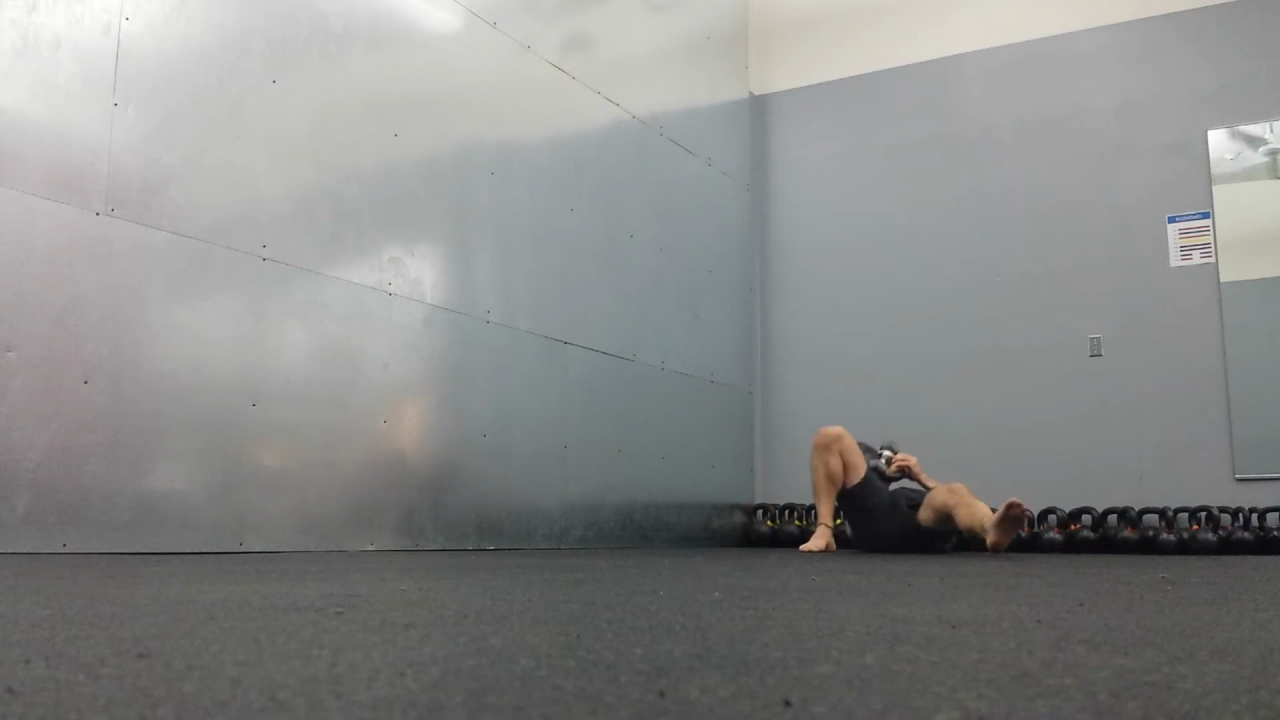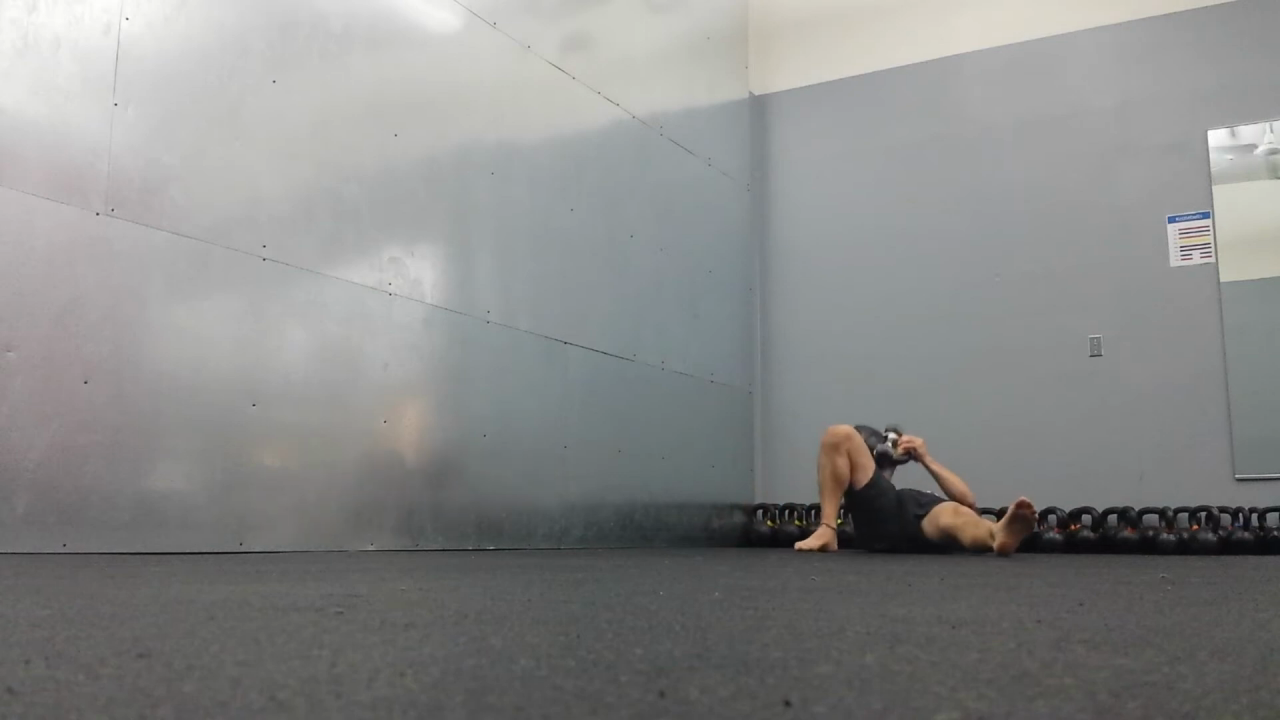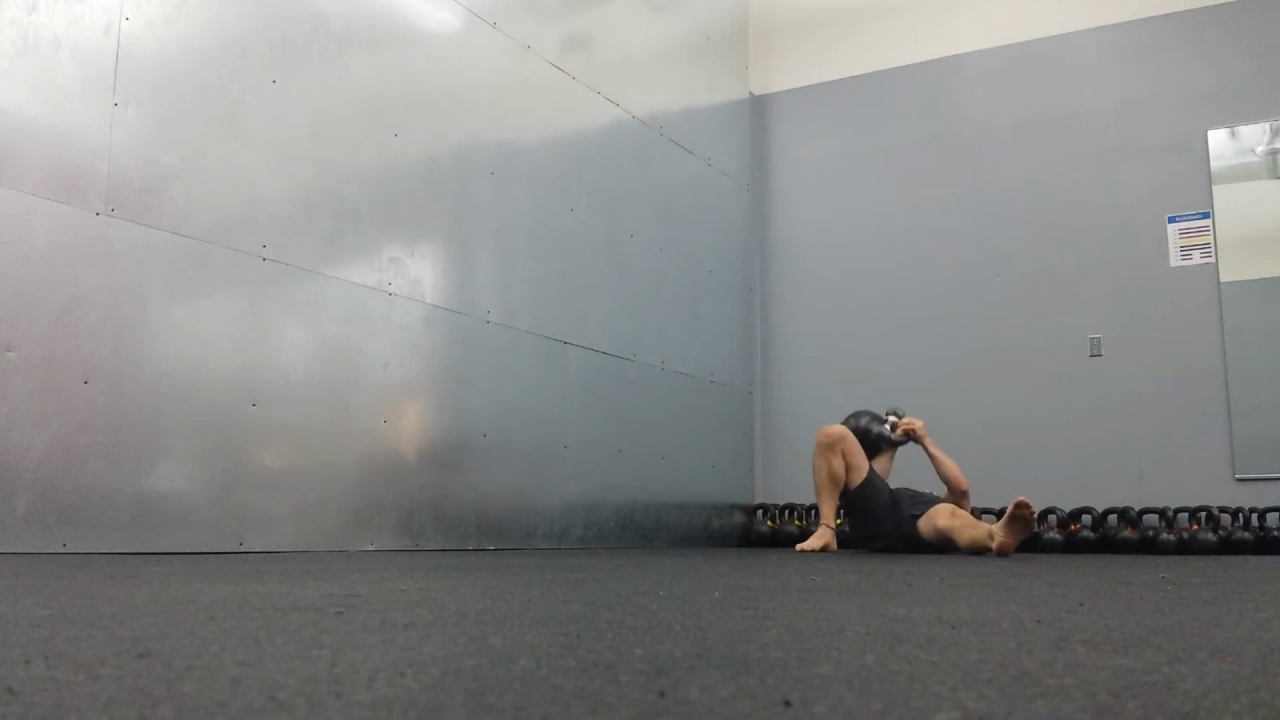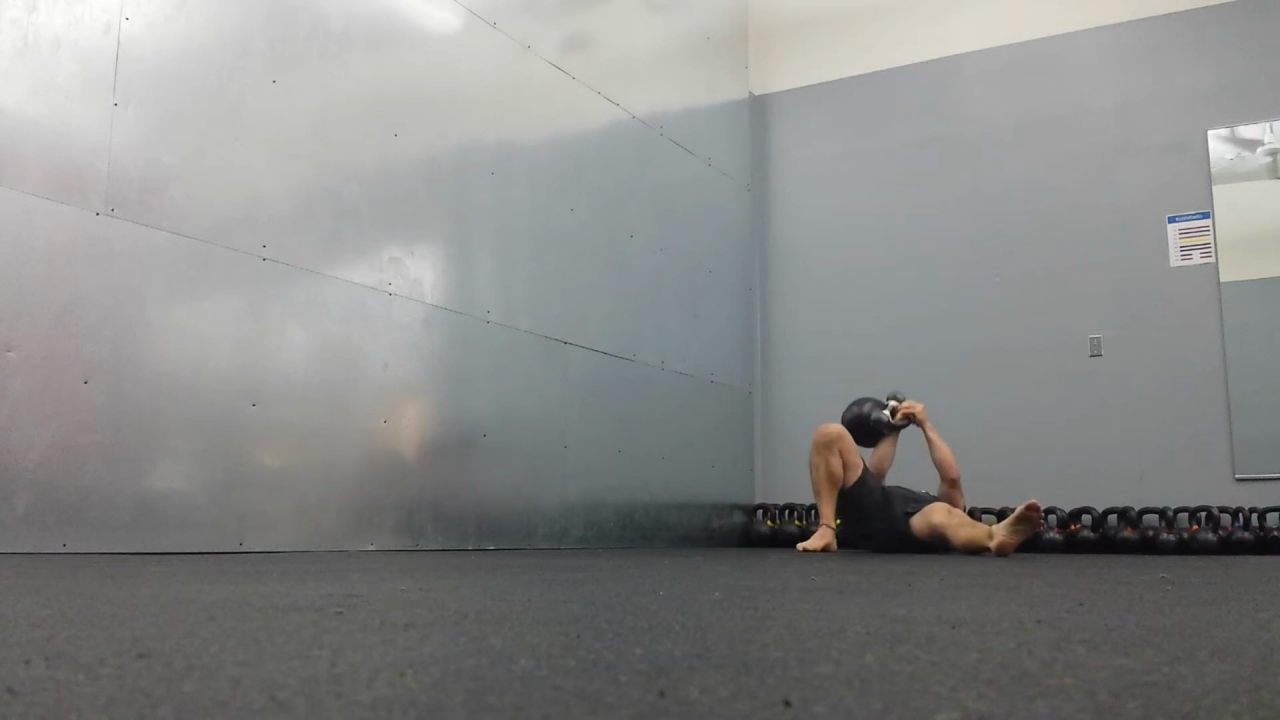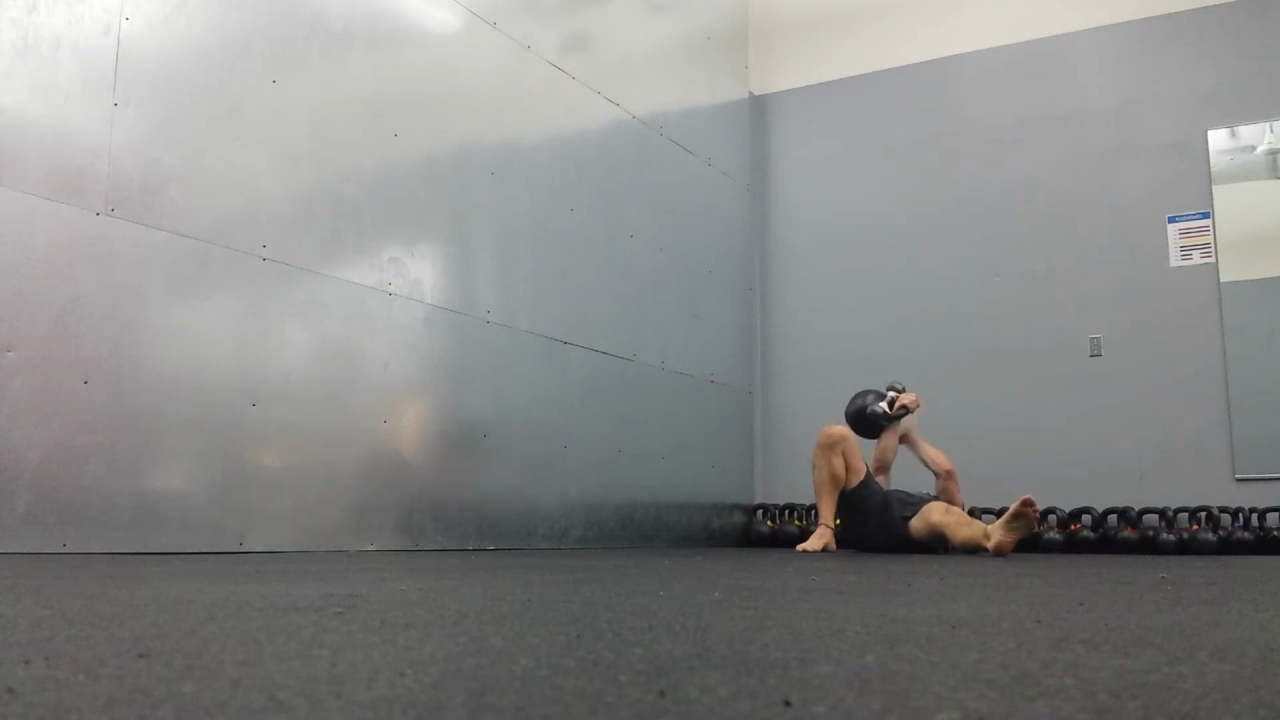
dt=0.2s
person 1, frame 1
left shoulder: (937, 513)
left elbow: (961, 503)
left wrist: (920, 477)
left hip: (923, 534)
right hip: (881, 521)
left knee: (955, 494)
right knee: (831, 437)
left ankle: (991, 528)
right ankle: (824, 531)
person 1, frame 2
left shoulder: (940, 515)
left elbow: (968, 501)
right elbow: (873, 492)
left wrist: (926, 459)
left hip: (924, 532)
right hip: (884, 521)
left knee: (954, 513)
right knee: (839, 435)
left ankle: (998, 534)
right ankle: (826, 531)
person 1, frame 3
left shoulder: (944, 509)
left elbow: (961, 488)
right elbow: (872, 485)
left wrist: (925, 442)
right wrist: (890, 441)
left hip: (919, 530)
right hip: (880, 521)
left knee: (948, 516)
right knee: (833, 436)
left ankle: (998, 535)
right ankle: (826, 532)
person 1, frame 4
left shoulder: (946, 506)
left elbow: (952, 478)
right elbow: (874, 476)
left wrist: (926, 425)
left hip: (911, 531)
right hip: (874, 517)
left knee: (942, 516)
right knee: (830, 434)
left ankle: (997, 536)
right ankle: (826, 531)
person 1, frame 5
left shoulder: (945, 507)
left elbow: (946, 472)
right elbow: (880, 468)
left wrist: (910, 436)
right wrist: (895, 418)
left hip: (909, 532)
right hip: (870, 519)
left knee: (940, 515)
right knee: (835, 436)
left ankle: (994, 535)
right ankle: (825, 531)
